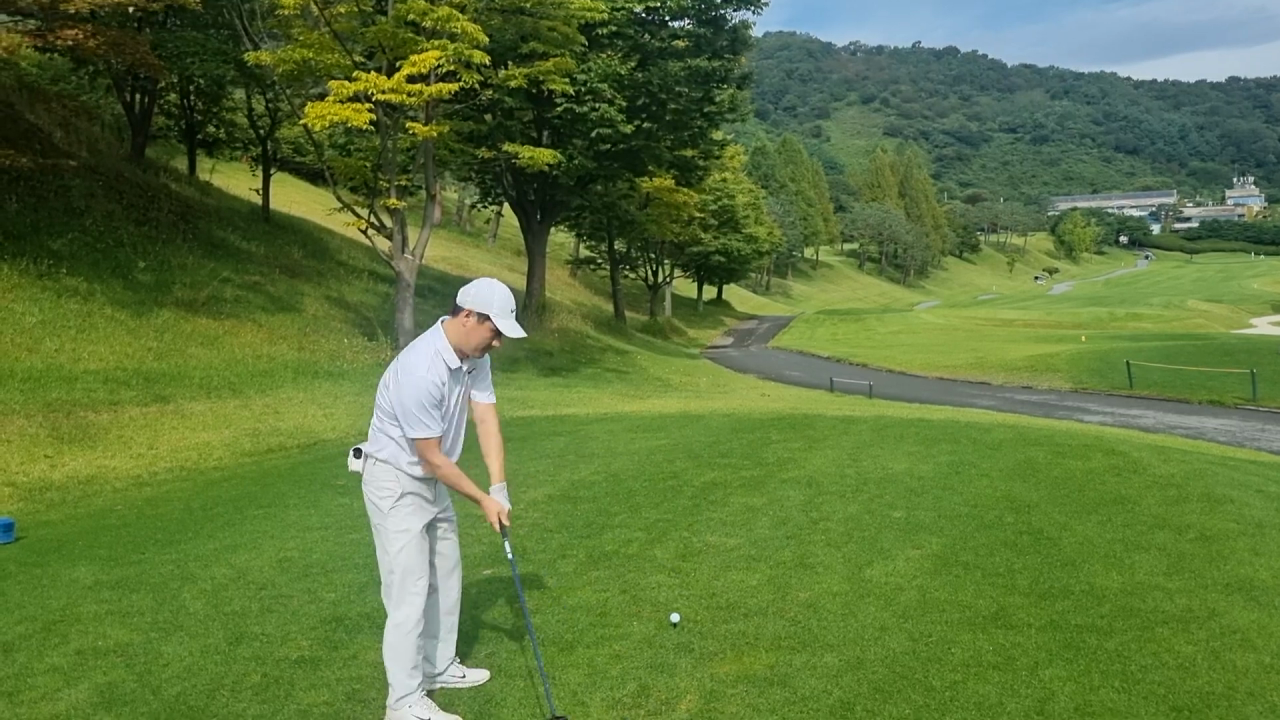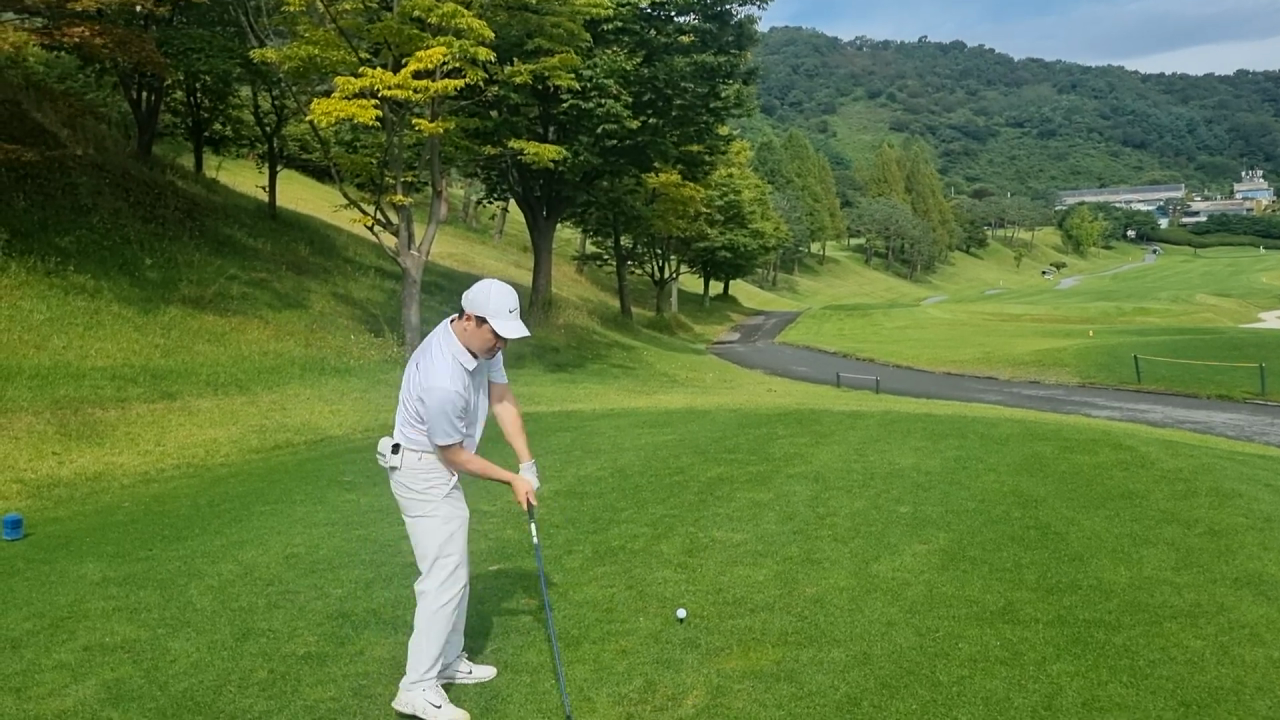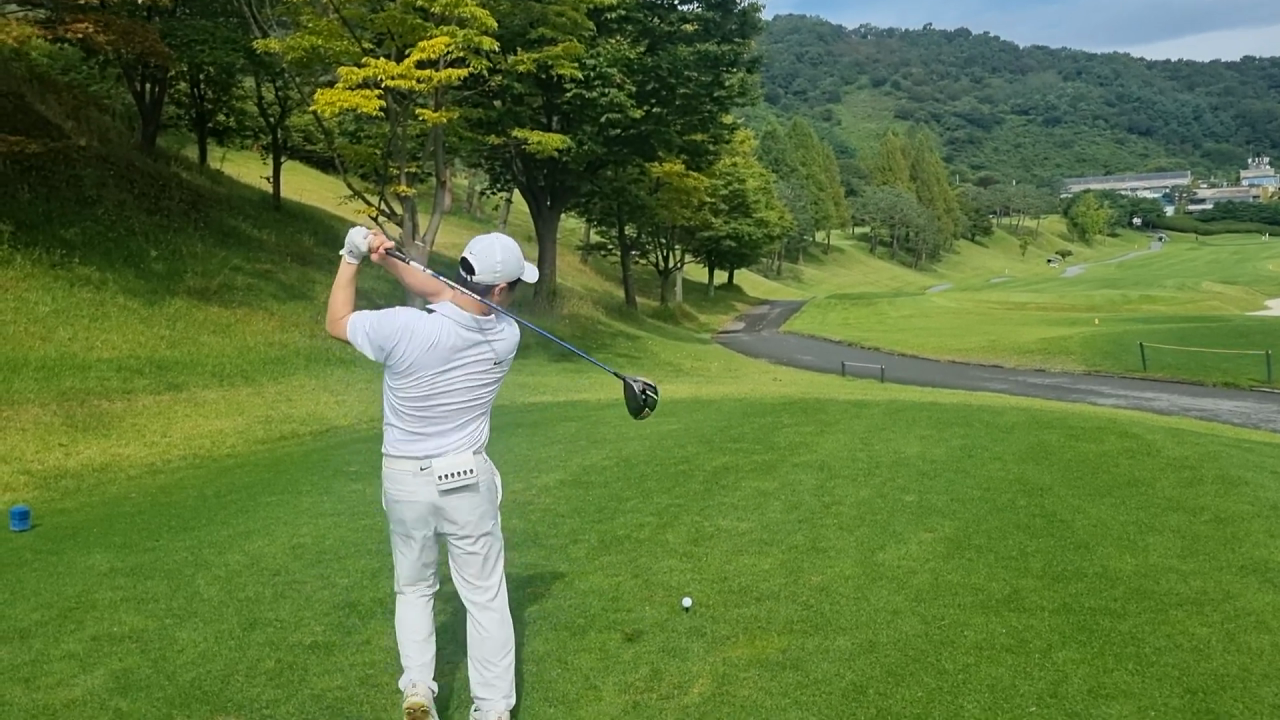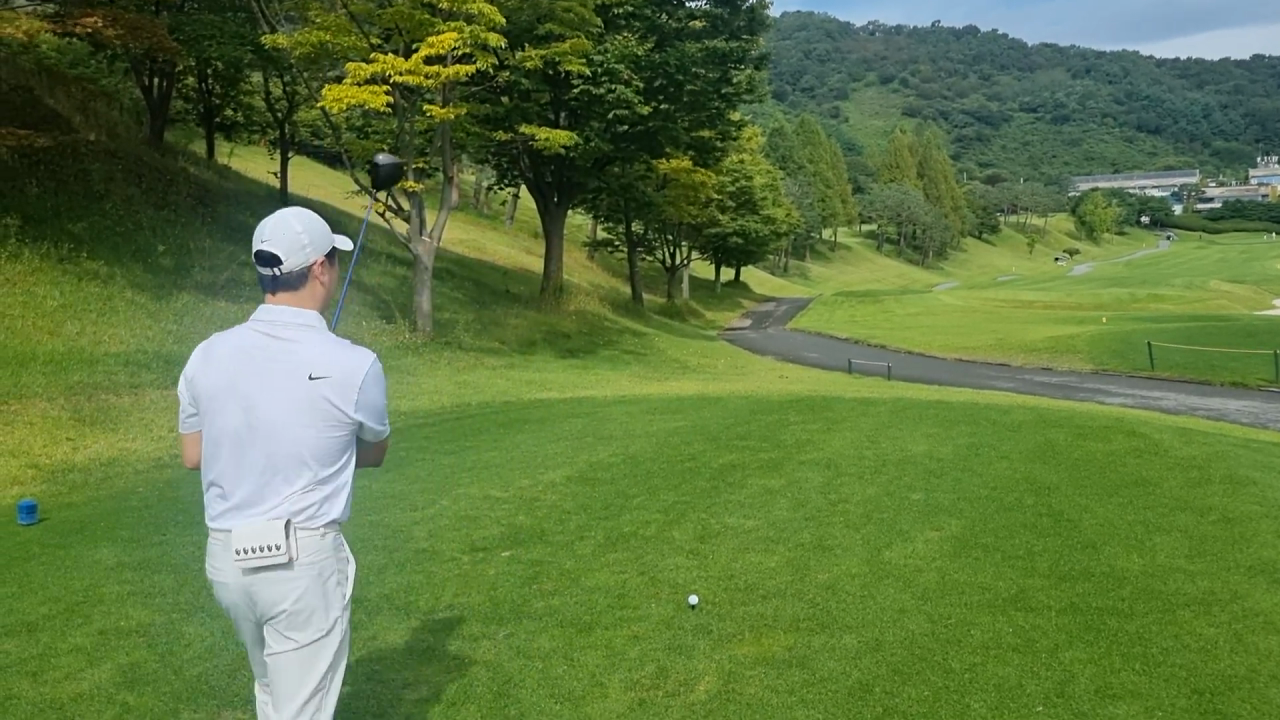
dt=1s
person 1, frame 1
left shoulder: (472, 357)
right shoulder: (421, 374)
left elbow: (487, 421)
right elbow: (431, 456)
left wrist: (498, 486)
right wrist: (482, 497)
left hip: (430, 484)
right hip: (395, 484)
left knee: (444, 579)
right knee: (409, 592)
left ankle: (436, 666)
person 1, frame 2
left shoulder: (483, 343)
right shoulder: (442, 382)
left elbow: (503, 401)
right elbow: (456, 457)
left wrist: (527, 463)
right wrist: (510, 479)
left hip: (444, 474)
right hip: (426, 474)
left knee: (451, 569)
right knee: (445, 576)
left ankle: (446, 662)
person 1, frame 3
left shoulder: (403, 329)
right shoulder: (506, 336)
left elbow: (337, 323)
right elbow: (449, 297)
left wrist: (353, 255)
right wrist: (391, 261)
left hip: (404, 480)
right hip: (467, 481)
left knee: (413, 589)
right knee: (484, 596)
person 1, frame 4
left shoulder: (209, 356)
right shoulder: (354, 365)
left elbow: (193, 456)
right elbow: (373, 454)
left hip: (226, 558)
right hip: (304, 560)
